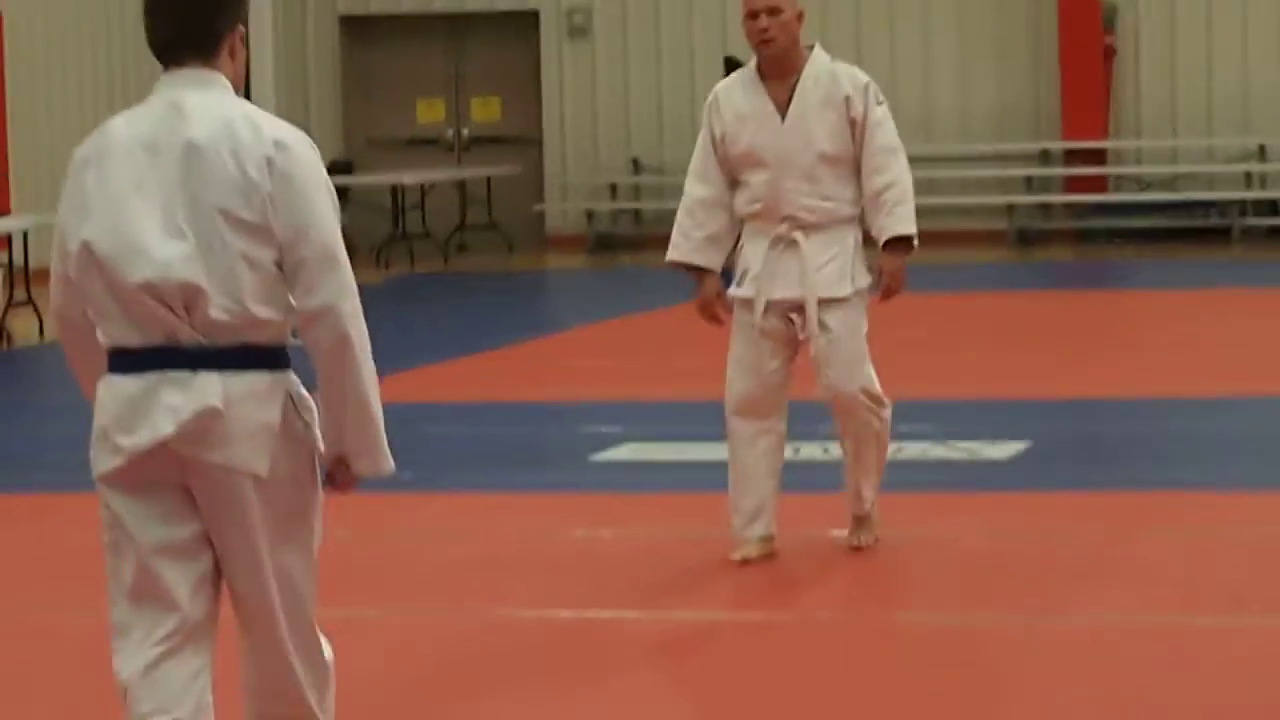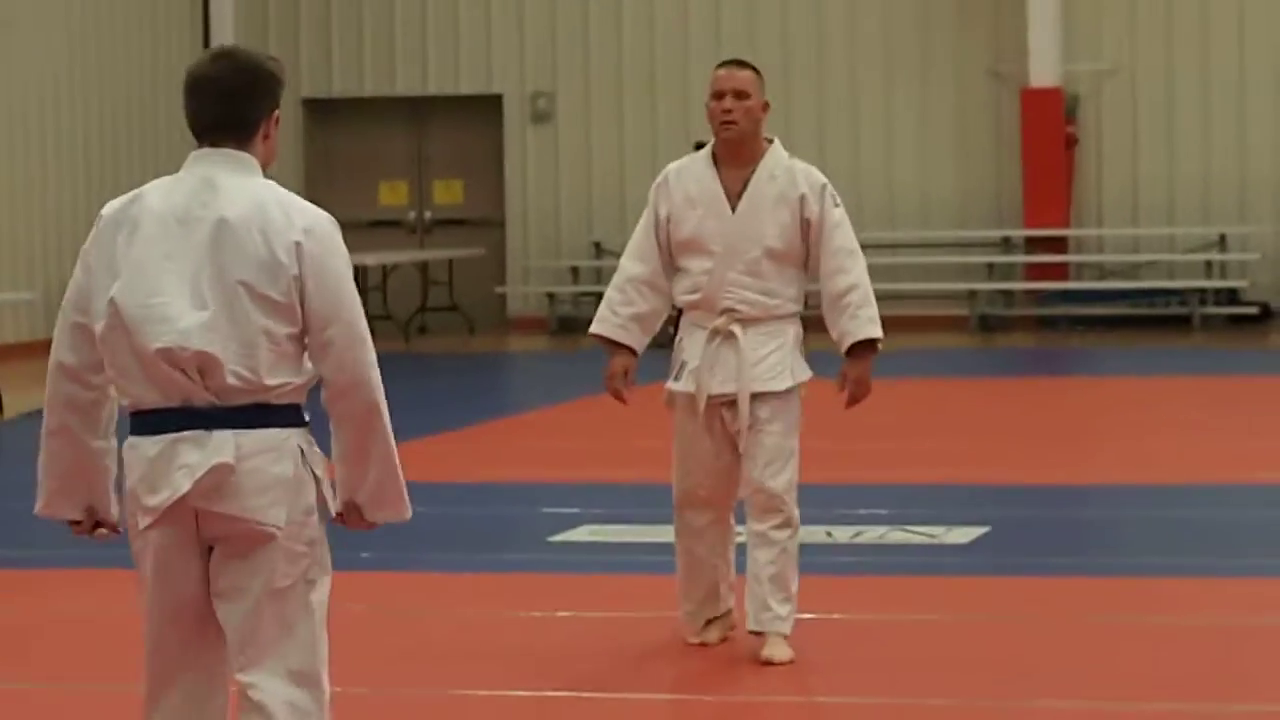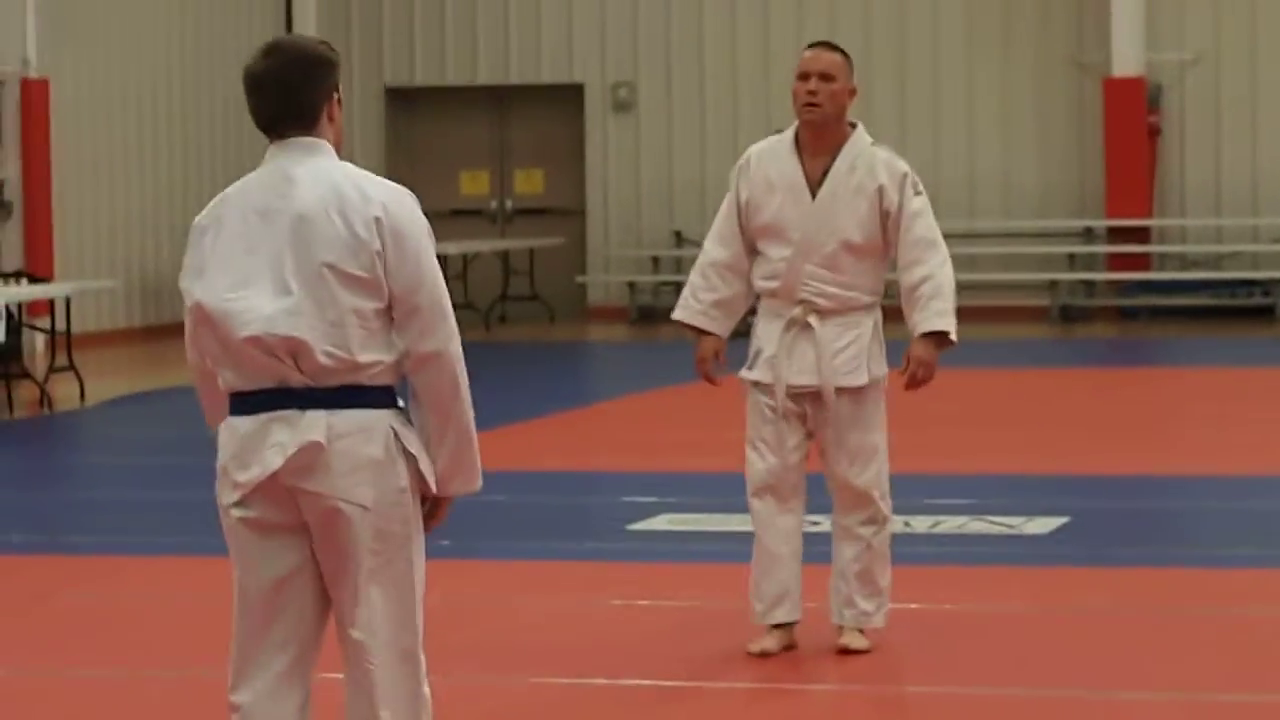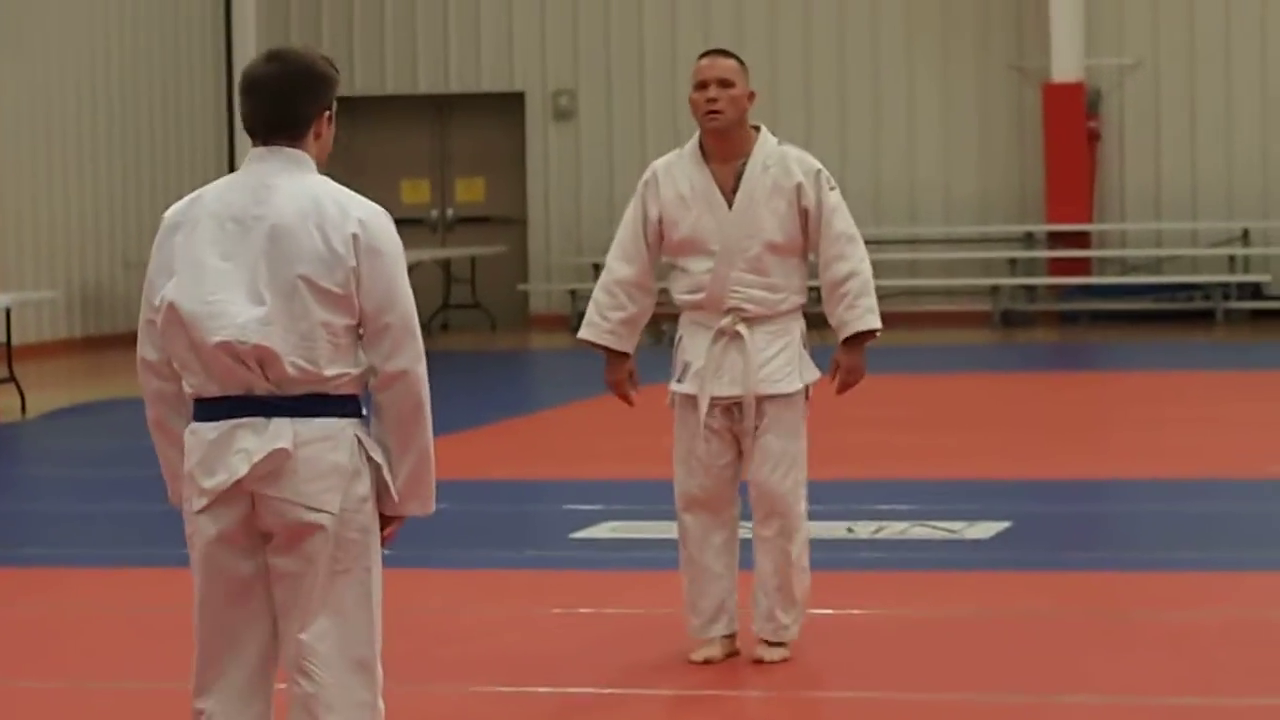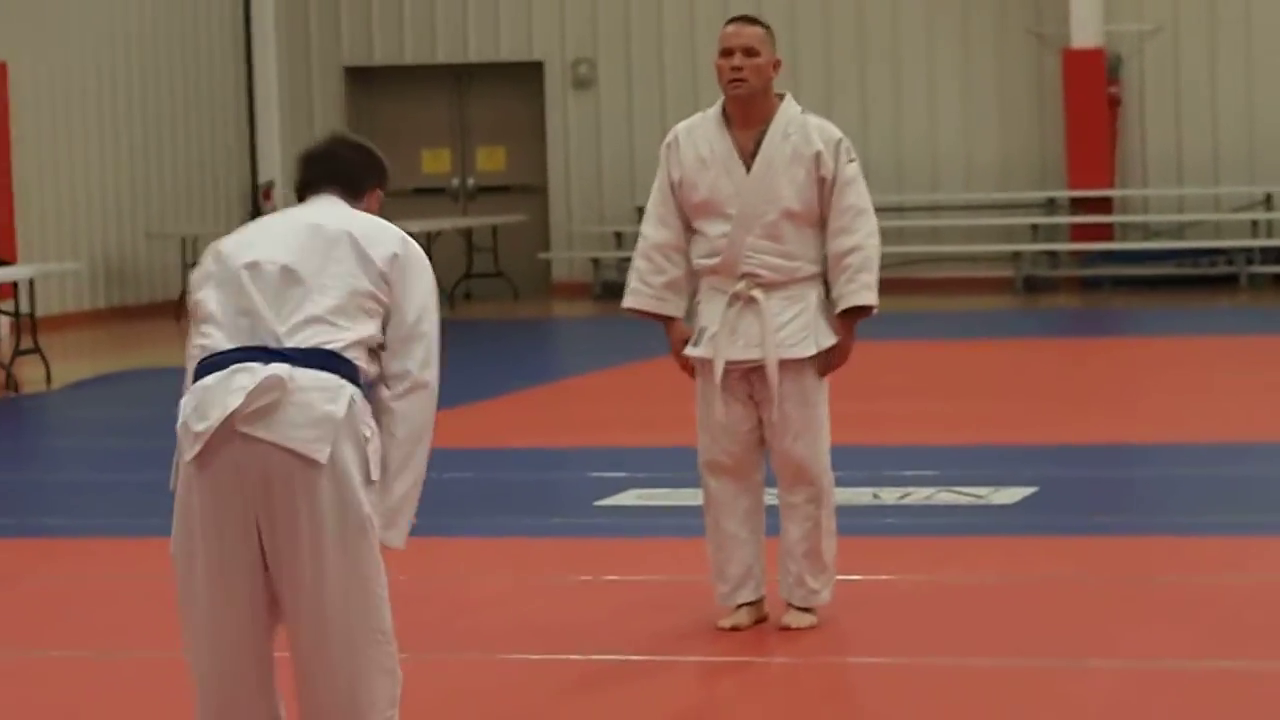
dt=0.5s
person 1, frame 1
left shoulder: (99, 151)
right shoulder: (273, 144)
left elbow: (72, 310)
right elbow: (327, 304)
right wrist: (354, 437)
left hip: (133, 407)
right hip: (245, 403)
left knee: (156, 634)
right knee: (280, 627)
person 1, frame 2
left shoulder: (121, 218)
right shoulder: (299, 224)
left elbow: (75, 367)
right elbow: (351, 371)
left wrist: (77, 486)
right wrist: (371, 485)
left hip: (157, 463)
right hip: (263, 465)
person 1, frame 3
left shoulder: (215, 218)
right shoulder: (379, 203)
left elbow: (205, 363)
right elbow: (432, 347)
right wrist: (444, 466)
left hip: (256, 450)
right hip: (359, 446)
left knee: (267, 654)
right knee: (381, 646)
person 1, frame 4
left shoulder: (183, 220)
right shoulder: (356, 219)
left elbow: (158, 366)
right elbow: (398, 367)
left wrist: (187, 473)
right wrist: (402, 485)
left hip: (219, 456)
right hip: (320, 457)
left knee: (227, 660)
right knee: (332, 655)
person 1, frame 5
left shoulder: (229, 246)
right shoulder: (395, 245)
right elbow: (410, 384)
right wrist: (384, 516)
left hip: (213, 417)
right hip: (317, 416)
left knee: (224, 641)
right knee: (348, 640)
person 2, frame 1
left shoulder: (850, 87)
right shoulder: (725, 99)
left elbow: (885, 171)
right elbow: (707, 191)
left wrist: (893, 250)
right wrist: (704, 271)
left hip: (832, 261)
right hip: (760, 265)
left knee: (852, 393)
right knee: (750, 401)
left ankle: (863, 509)
right ankle: (754, 530)
person 2, frame 2
left shoulder: (804, 185)
right shoulder: (674, 183)
left elbow: (842, 270)
right elbow: (643, 270)
left wrist: (859, 351)
right wrist: (622, 346)
left hip: (769, 357)
right hip: (699, 354)
left knee: (773, 496)
right knee: (698, 497)
left ankle: (773, 626)
right ankle: (709, 611)
person 2, frame 3
left shoulder: (885, 171)
right shoulder: (757, 165)
left elbow: (924, 259)
right elbow: (726, 254)
left wrist: (928, 336)
right wrist: (708, 329)
left hip: (850, 347)
right hip: (775, 344)
left knee: (859, 488)
right knee: (771, 484)
left ankle: (858, 616)
right ankle: (778, 619)
person 2, frame 4
left shoulder: (799, 171)
right shoulder: (662, 179)
left elbow: (843, 256)
right elbow: (628, 268)
left wrist: (853, 340)
right wrist: (616, 350)
left hip: (774, 352)
right hip: (701, 354)
left knee: (778, 498)
right knee: (701, 498)
left ankle: (775, 629)
right ankle: (715, 628)
person 2, frame 5
left shoulder: (821, 141)
right shoulder: (683, 143)
left elbow: (852, 233)
right elbow: (662, 237)
left wrist: (847, 323)
right wrist: (671, 321)
left hip: (794, 320)
right hip: (718, 321)
left knee: (803, 465)
right knee: (724, 464)
left ankle: (805, 595)
right ankle: (742, 595)
